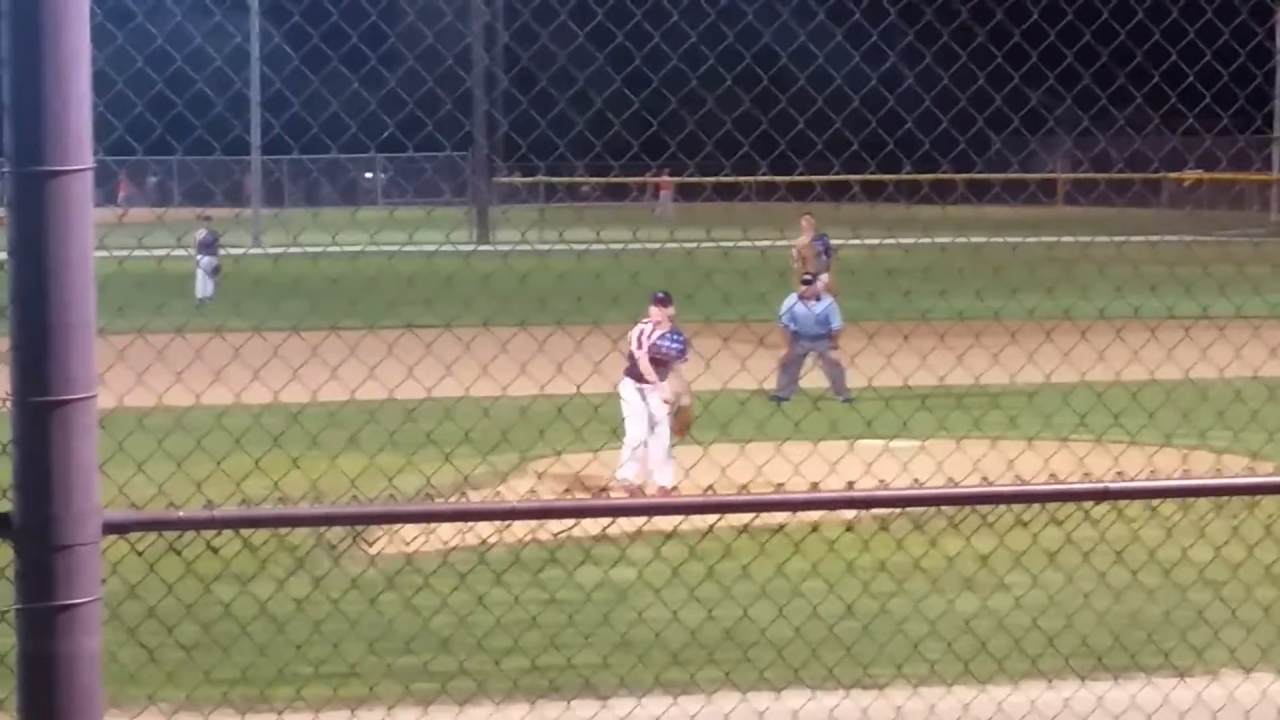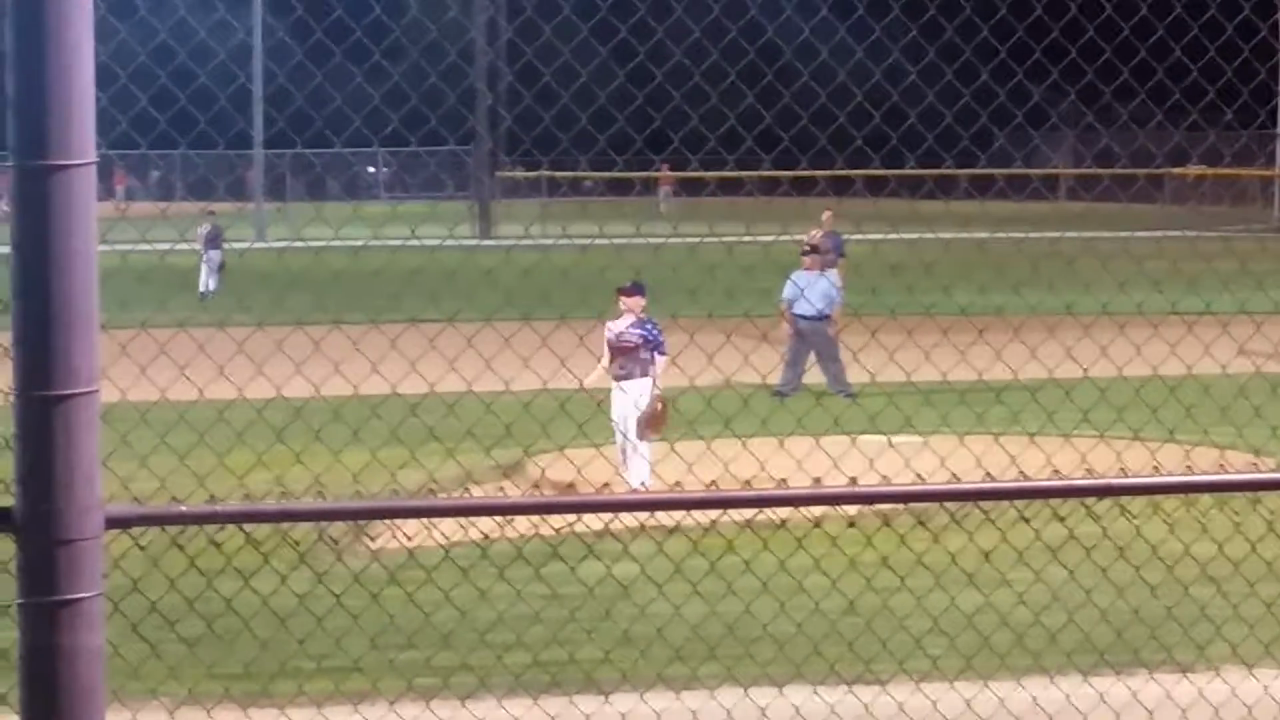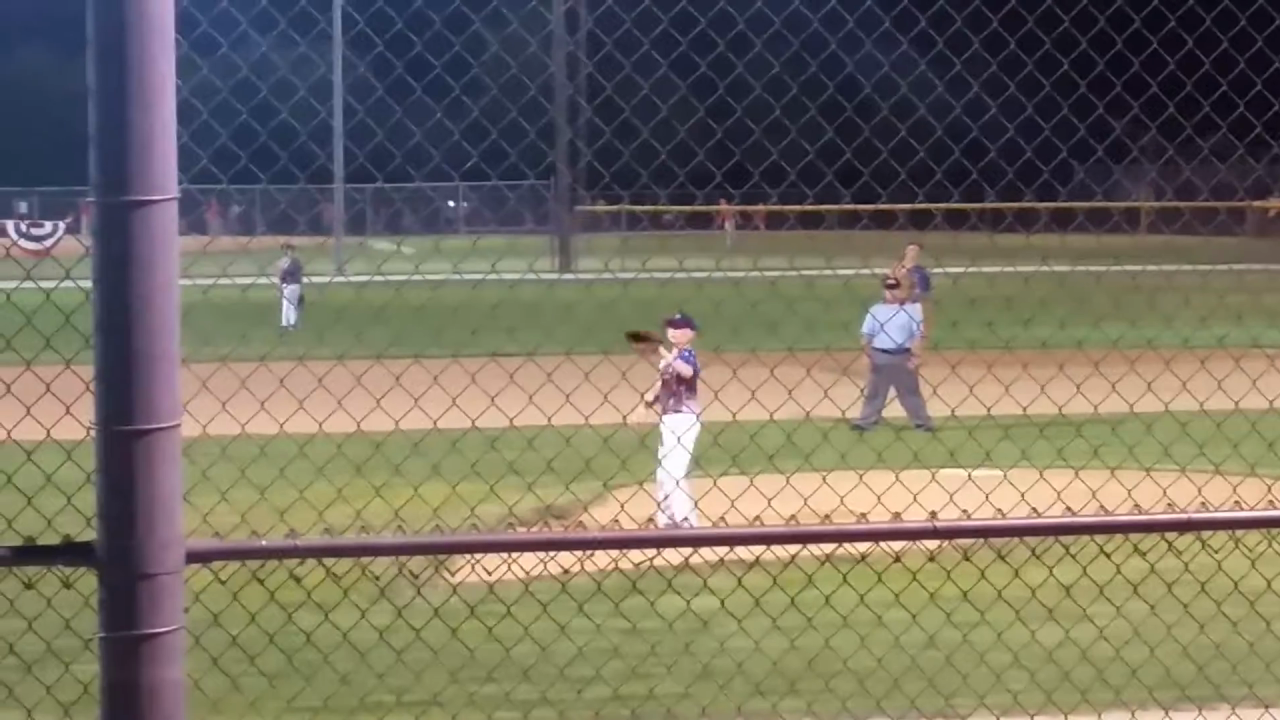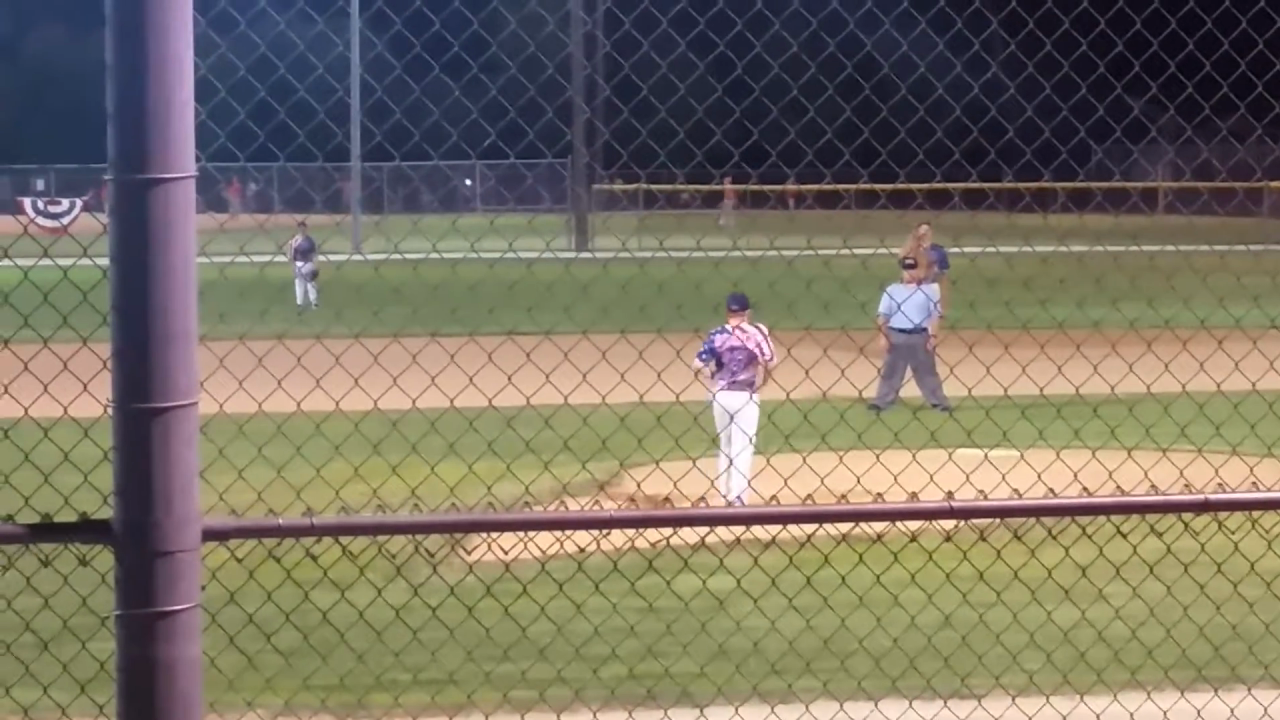
dt=1s
person 1, frame 1
left shoulder: (678, 338)
right shoulder: (641, 330)
left elbow: (677, 368)
right elbow: (643, 363)
left wrist: (682, 392)
right wrist: (662, 388)
left hip: (659, 388)
right hip: (634, 386)
left knee: (661, 436)
right knee: (636, 435)
left ankle: (664, 482)
right ankle: (628, 479)
person 1, frame 2
left shoulder: (649, 327)
right shoulder: (612, 326)
left elbow: (660, 360)
right elbow: (607, 360)
left wrist: (657, 391)
right wrist: (589, 379)
left hip: (640, 386)
right hip: (618, 387)
left knee: (637, 436)
right knee: (622, 438)
left ankle: (640, 486)
right ankle: (633, 481)
person 1, frame 3
left shoulder: (688, 355)
right shoulder: (668, 358)
left elbow: (687, 372)
right elbow: (659, 388)
left wrist: (662, 353)
right wrist: (647, 402)
left hip: (684, 421)
right hip: (668, 421)
left knee: (673, 473)
right knee: (664, 475)
left ankle: (686, 521)
right ankle: (667, 521)
person 1, frame 4
left shoulder: (716, 335)
right shoulder: (757, 331)
left elbow: (698, 364)
right elbow: (770, 363)
right wrist: (761, 382)
left hip: (720, 397)
right hip: (746, 397)
left knee: (725, 447)
right knee: (742, 449)
left ankle: (728, 493)
right ankle: (737, 497)
